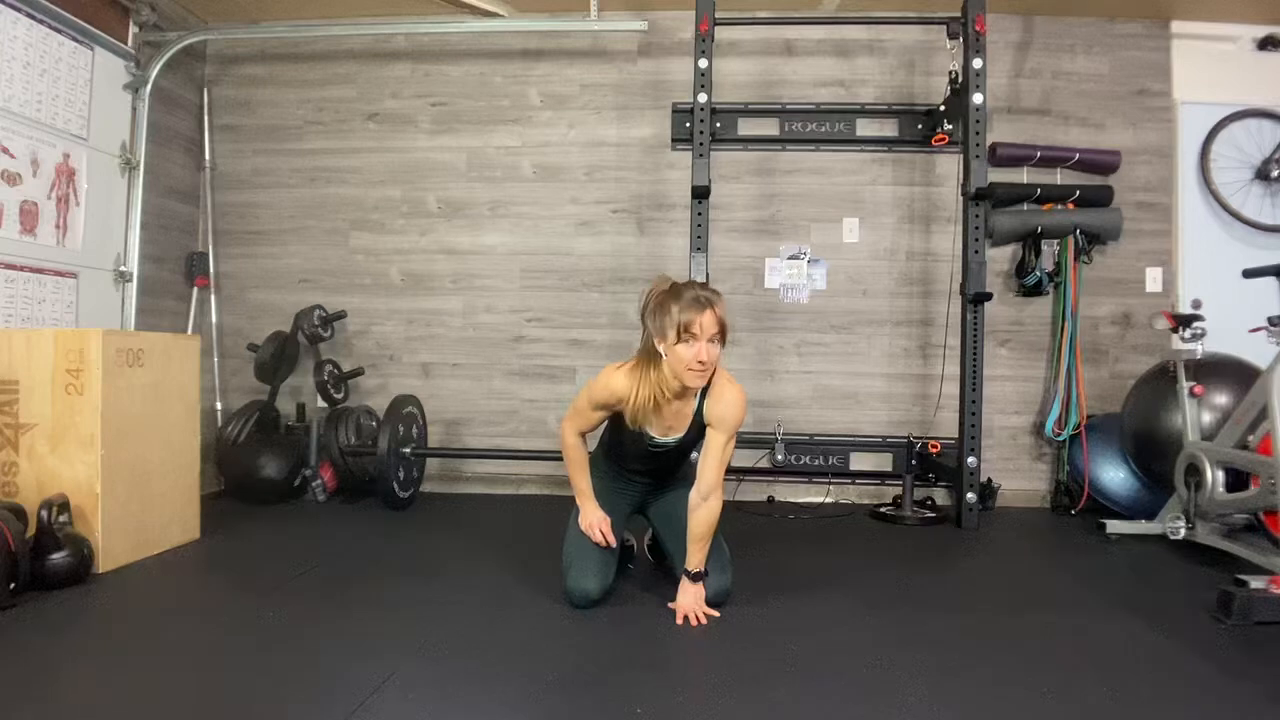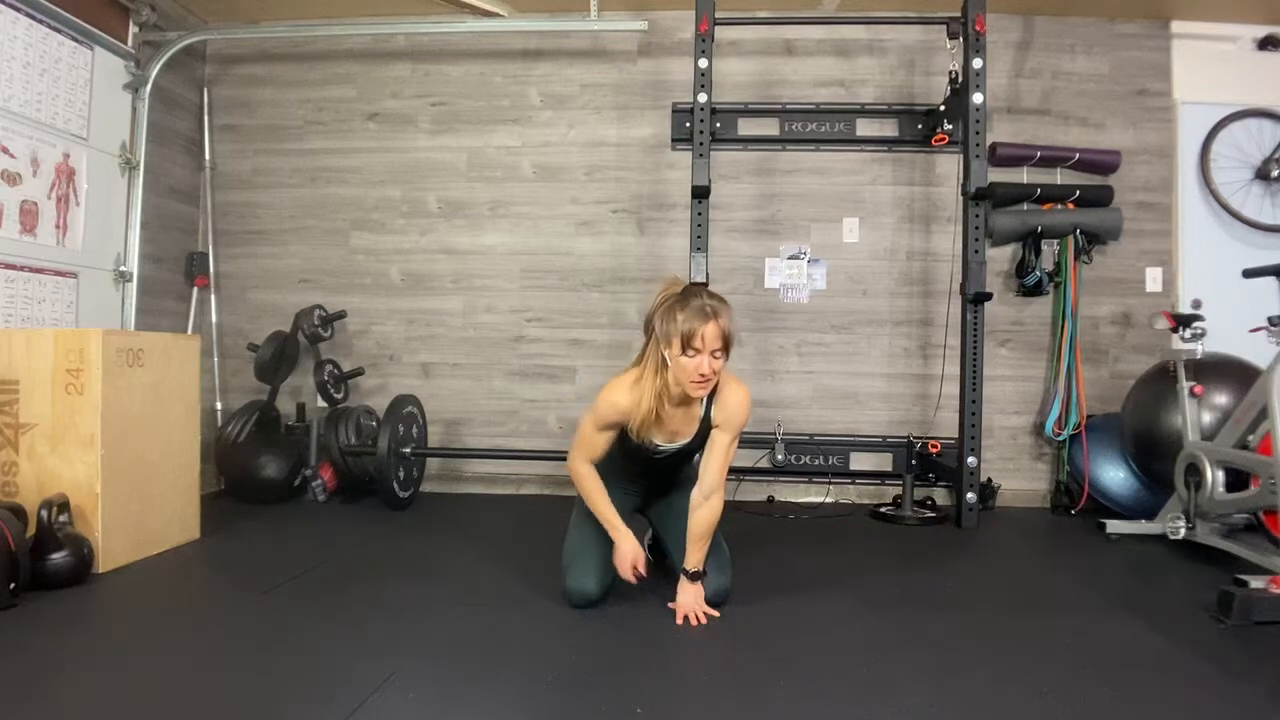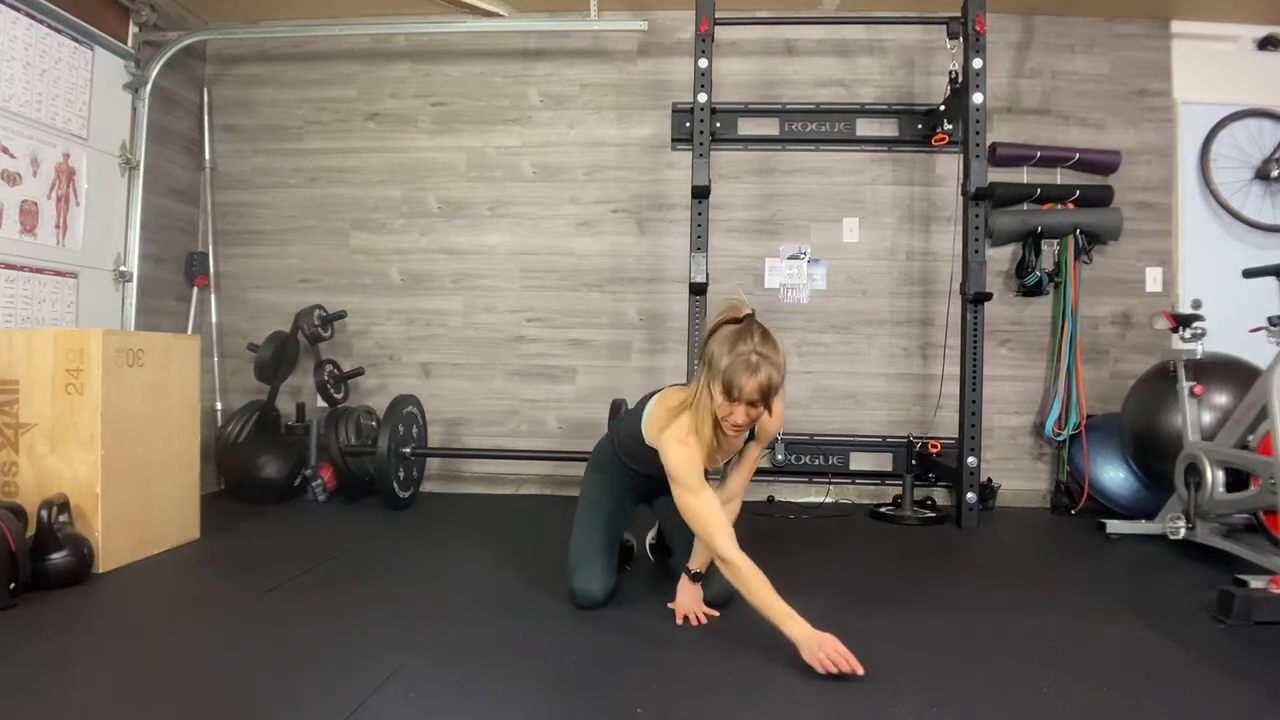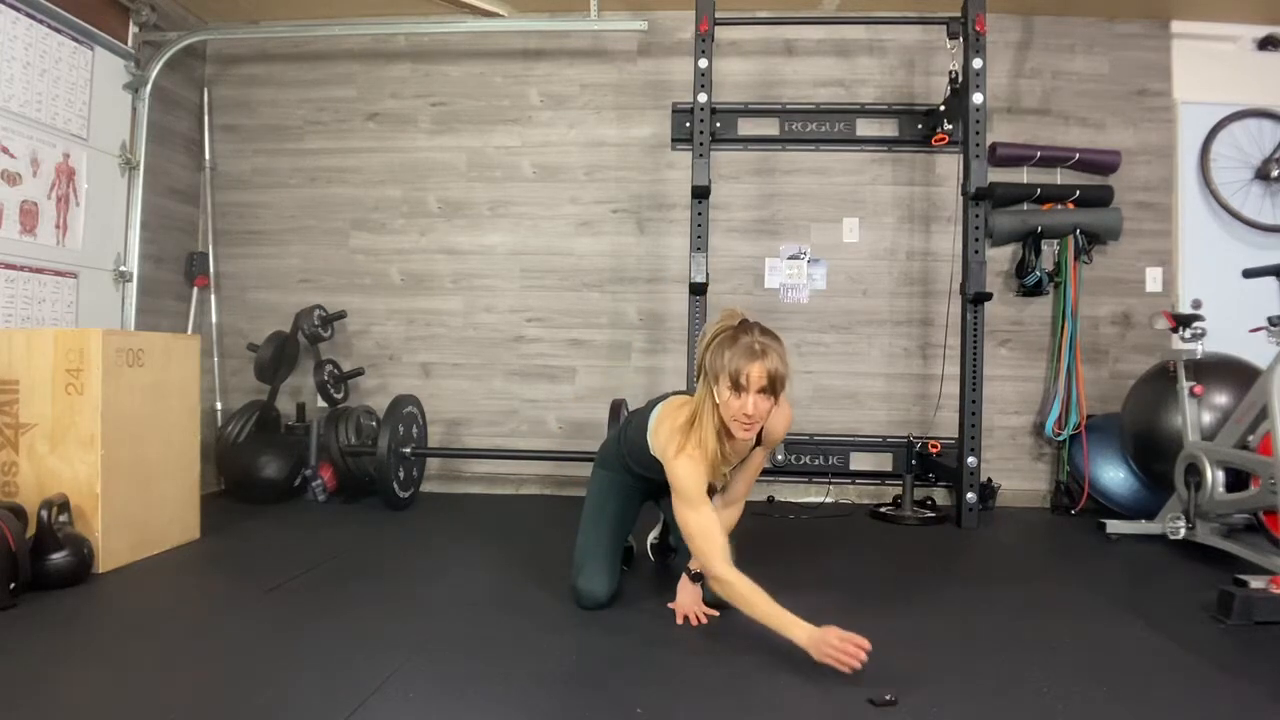
dt=0.7s
person 1, frame 1
left shoulder: (727, 398)
right shoulder: (620, 382)
left elbow: (707, 494)
right elbow: (571, 430)
left wrist: (692, 575)
right wrist: (587, 504)
left hip: (673, 480)
right hip: (613, 477)
left knee: (714, 588)
right knee: (584, 591)
left ankle: (660, 544)
right ankle: (617, 545)
person 1, frame 2
left shoulder: (733, 399)
right shoulder: (626, 394)
left elbow: (709, 493)
right elbow: (580, 461)
left wrist: (691, 574)
right wrist: (622, 535)
left hip: (676, 482)
right hip: (615, 479)
left knee: (713, 589)
right knee: (582, 590)
left ankle: (661, 543)
right ankle: (625, 545)
person 1, frame 3
left shoulder: (769, 415)
right shoulder: (679, 432)
left elbow: (729, 500)
right elbow: (727, 552)
left wrist: (693, 575)
right wrist: (802, 635)
left hip: (676, 479)
right hip: (619, 470)
left knee: (714, 592)
right knee: (588, 591)
left ankle: (663, 542)
right ankle: (617, 544)
person 1, frame 4
left shoulder: (776, 420)
right shoulder: (686, 444)
left elbow: (730, 503)
right elbow: (720, 571)
left wrist: (692, 576)
right wrist: (807, 635)
left hip: (689, 478)
right hip: (625, 470)
left knee: (714, 590)
right knee: (593, 592)
left ankle: (669, 537)
right ankle: (622, 543)
